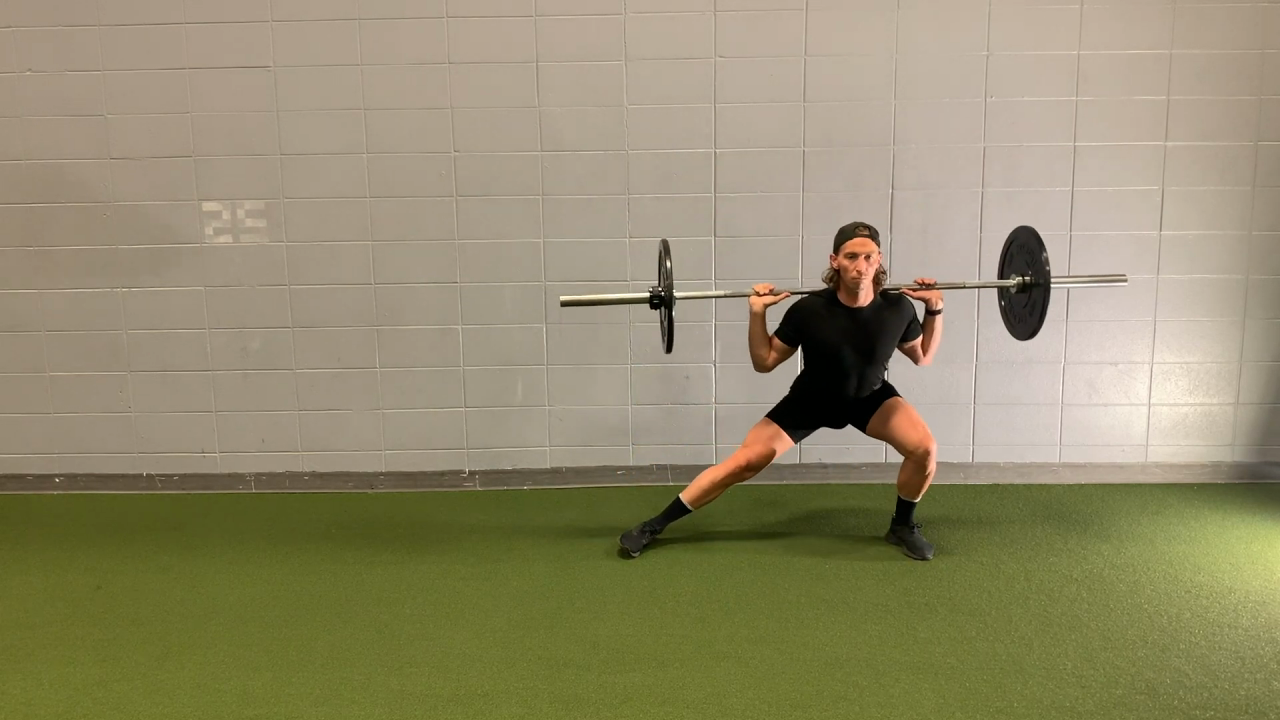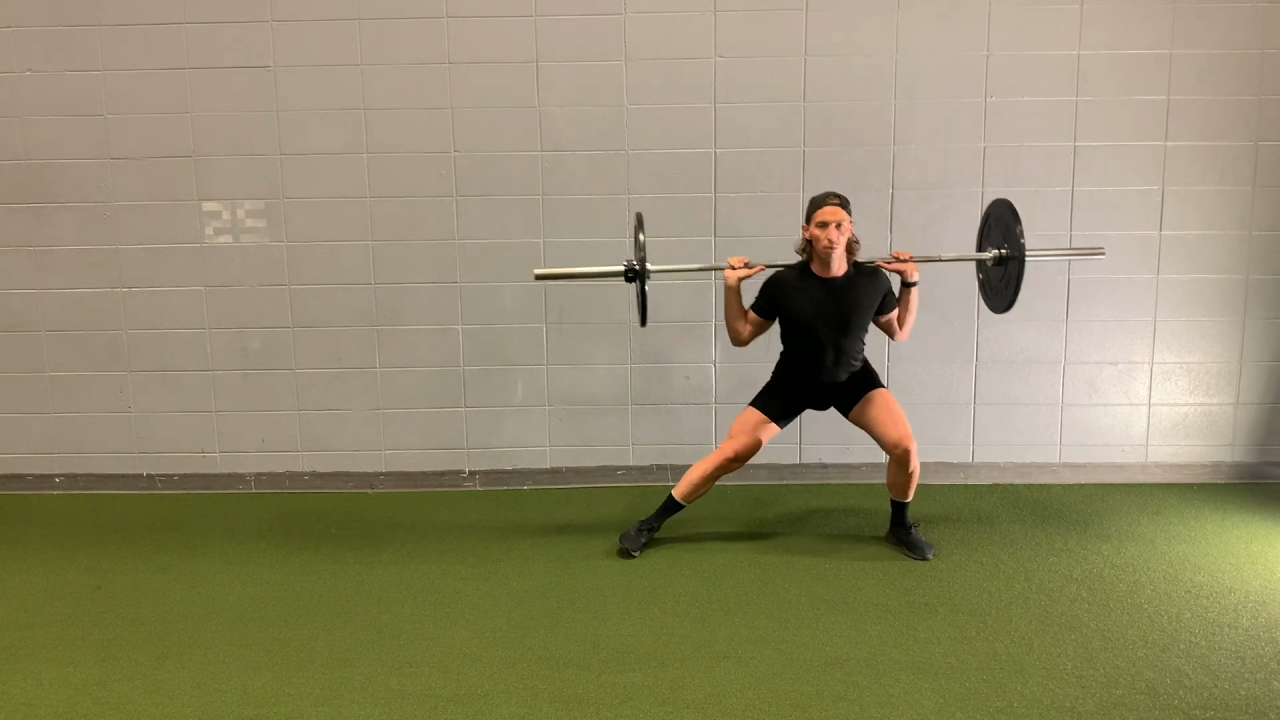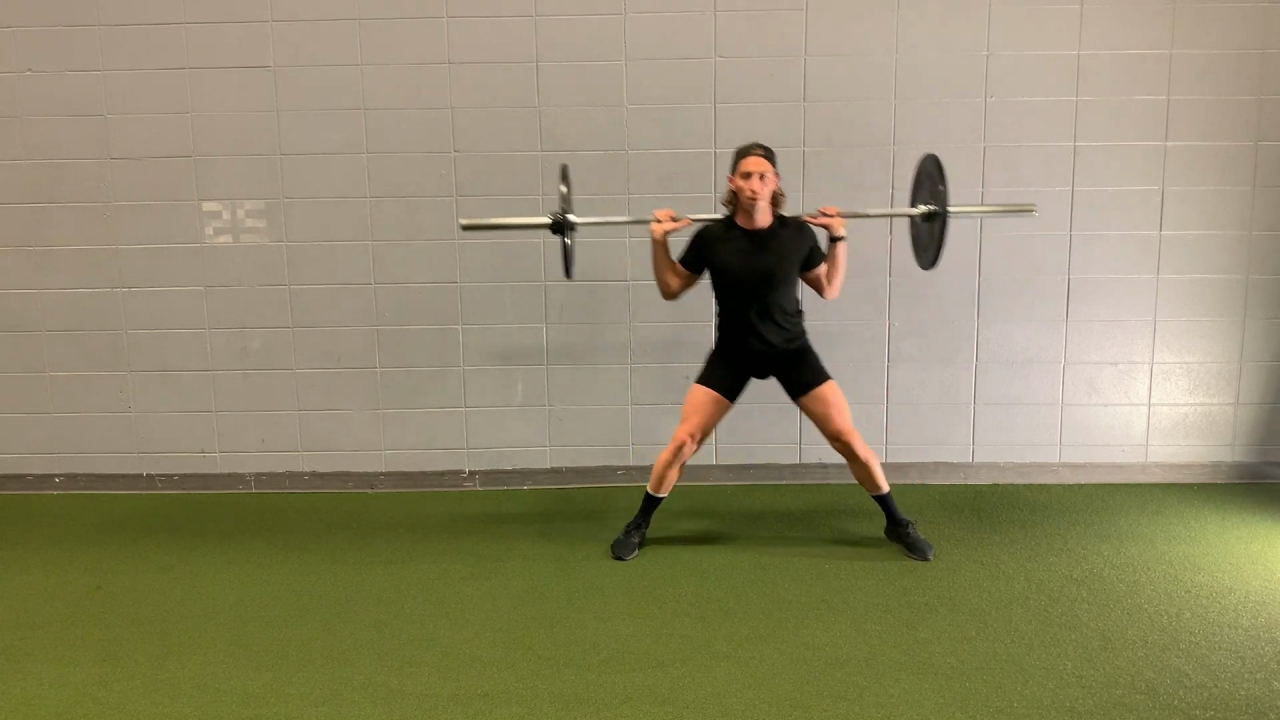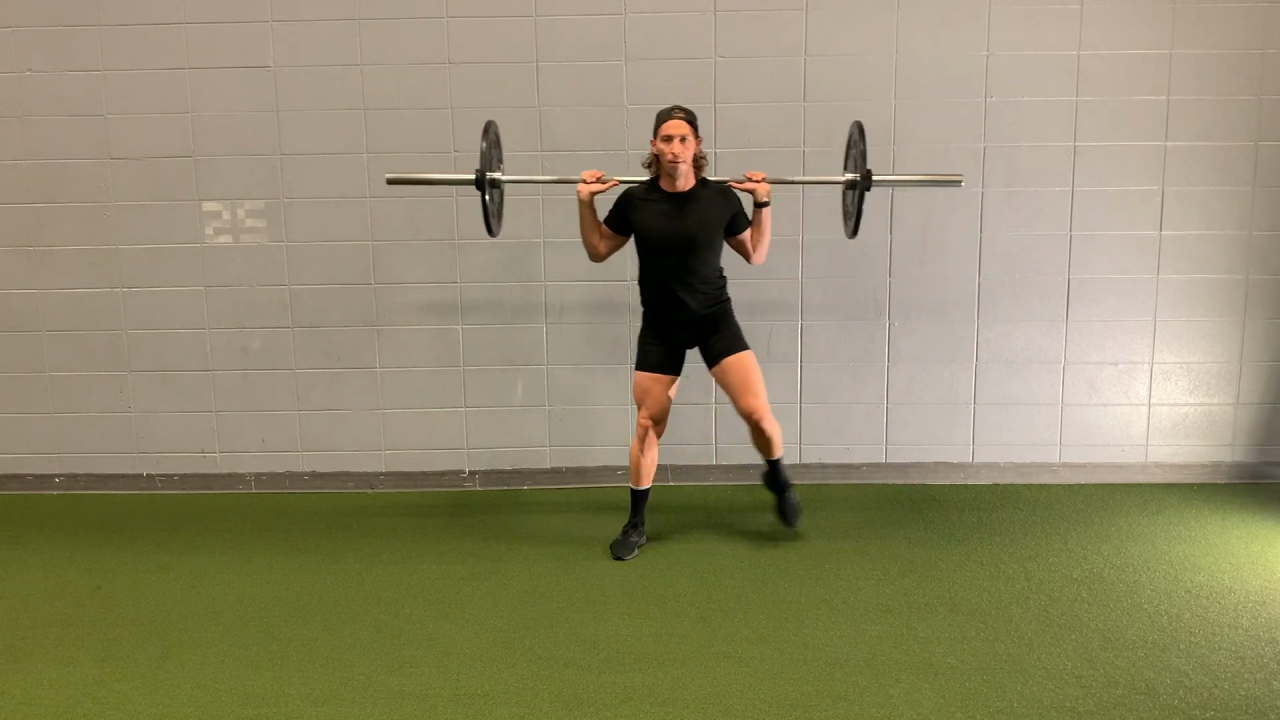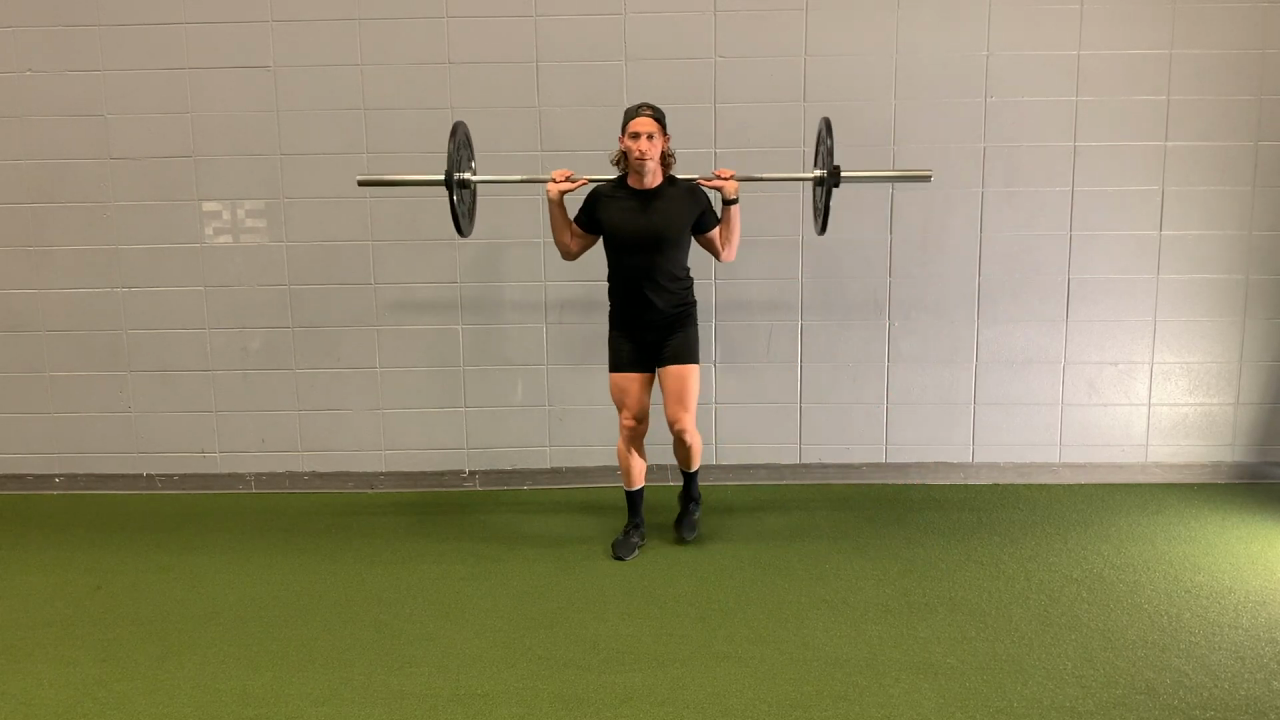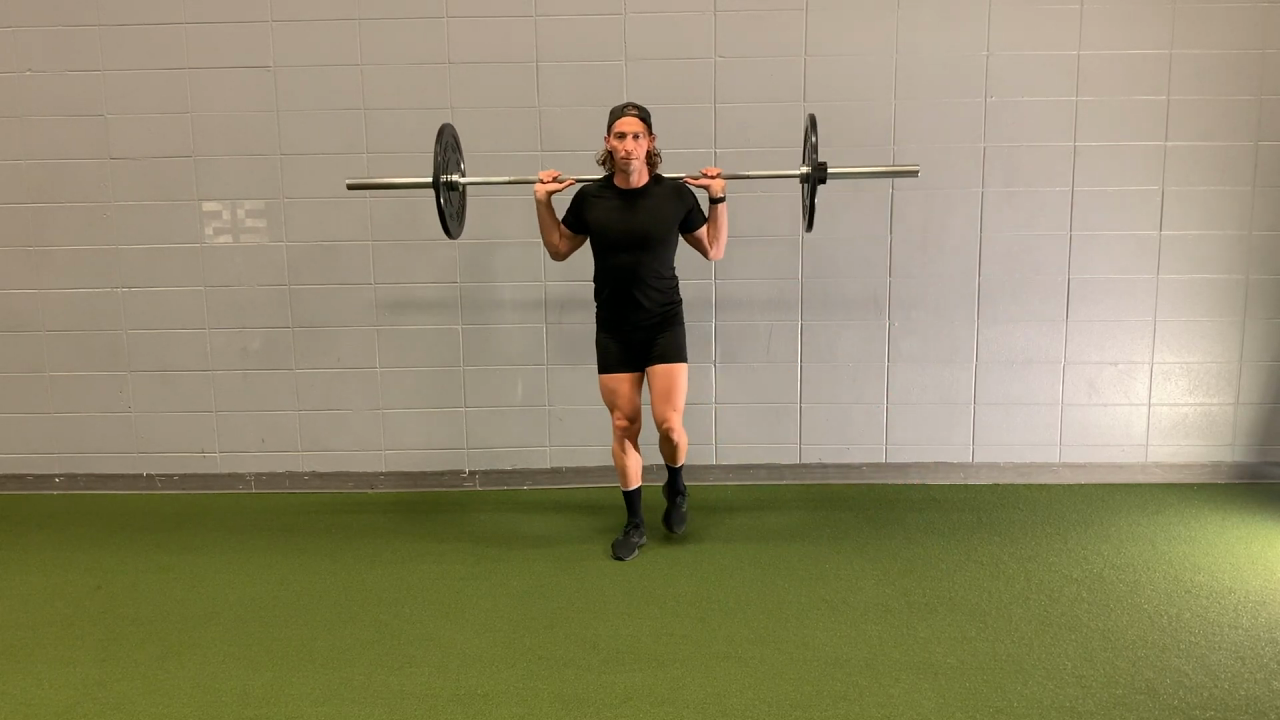
dt=0.3s
person 1, frame 1
left shoulder: (897, 309)
right shoulder: (809, 310)
left elbow: (922, 356)
right elbow: (764, 362)
left wrist: (935, 310)
right wrist: (757, 313)
left hip: (869, 396)
right hip: (809, 401)
left knee: (924, 448)
right knee: (742, 463)
left ankle: (902, 526)
right ankle: (654, 525)
person 1, frame 2
left shoulder: (870, 279)
right shoulder: (783, 284)
left elbow: (898, 331)
right elbow: (741, 335)
left wrist: (910, 283)
right wrist: (732, 287)
left hip: (851, 377)
right hip: (792, 382)
left knee: (903, 445)
right knee: (731, 453)
left ankle: (901, 526)
right ankle: (651, 524)
person 1, frame 3
left shoulder: (797, 233)
right shoulder: (711, 237)
left elbow: (828, 289)
right elbow: (671, 289)
left wrist: (836, 237)
right wrist: (658, 242)
left hip: (791, 348)
right hip: (733, 352)
left knee: (846, 437)
right knee: (685, 438)
left ankle: (897, 523)
right ankle: (639, 525)
person 1, frame 4
left shoulder: (721, 198)
right shoulder: (635, 199)
left elbow: (755, 253)
right elbow: (598, 251)
left wrist: (762, 203)
right wrist: (585, 203)
left hip: (714, 320)
right hip: (659, 326)
left knee: (756, 411)
right knee: (649, 424)
left ankle: (779, 481)
right ankle: (635, 523)
person 1, frame 5
left shoulder: (689, 196)
right shoulder: (603, 198)
left elbow: (725, 252)
right elbow: (570, 249)
left wrist: (730, 200)
right wrist: (555, 201)
left hip: (677, 321)
right hip: (626, 327)
left knee: (682, 424)
right knee: (630, 425)
left ankle: (690, 495)
right ankle: (635, 523)
person 1, frame 6
left shoulder: (676, 195)
right shoulder: (589, 198)
left elbow: (713, 250)
right elbow: (558, 250)
left wrist: (718, 198)
right wrist: (542, 201)
left hip: (664, 322)
right hip: (613, 328)
left knee: (669, 423)
right knee: (624, 425)
left ankle: (676, 488)
right ankle: (634, 523)
